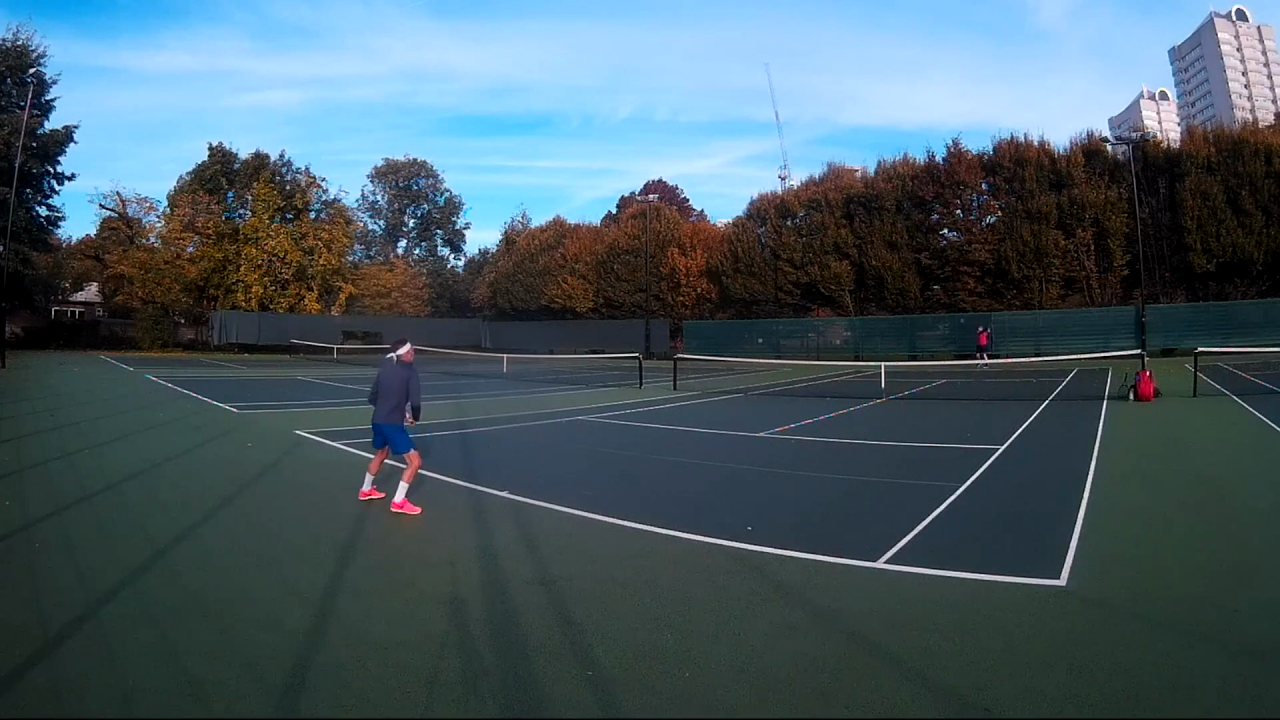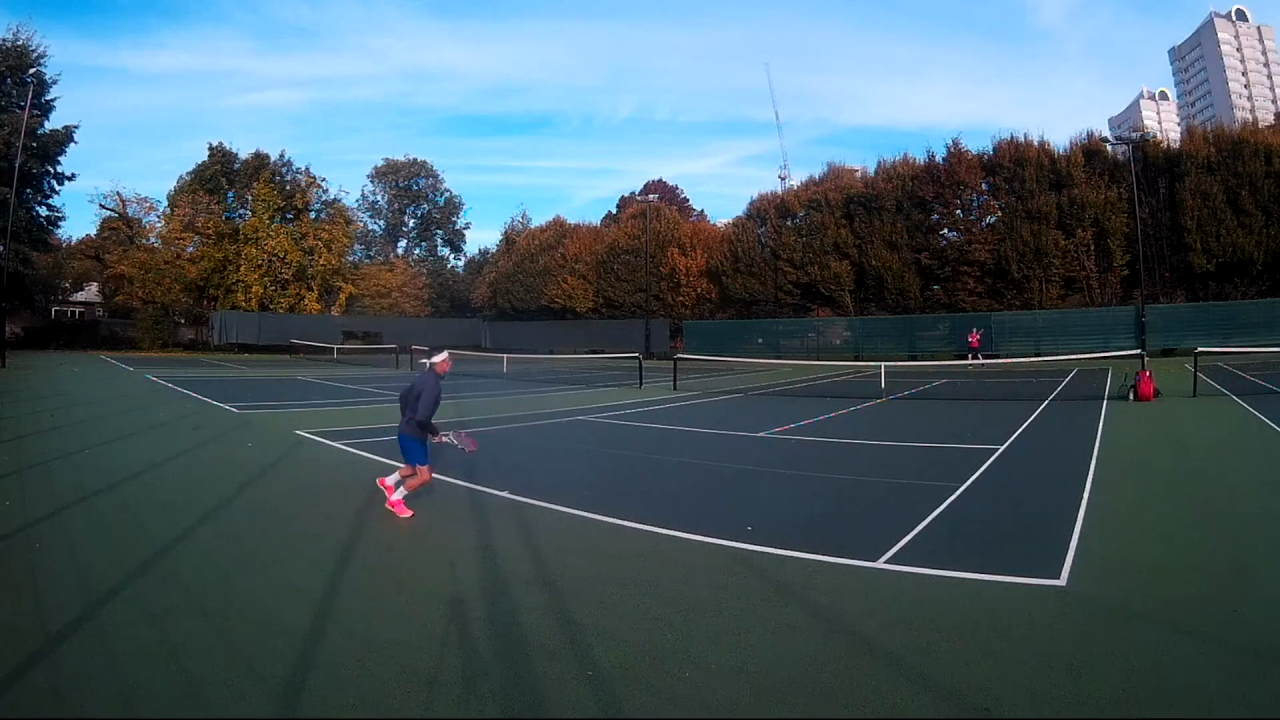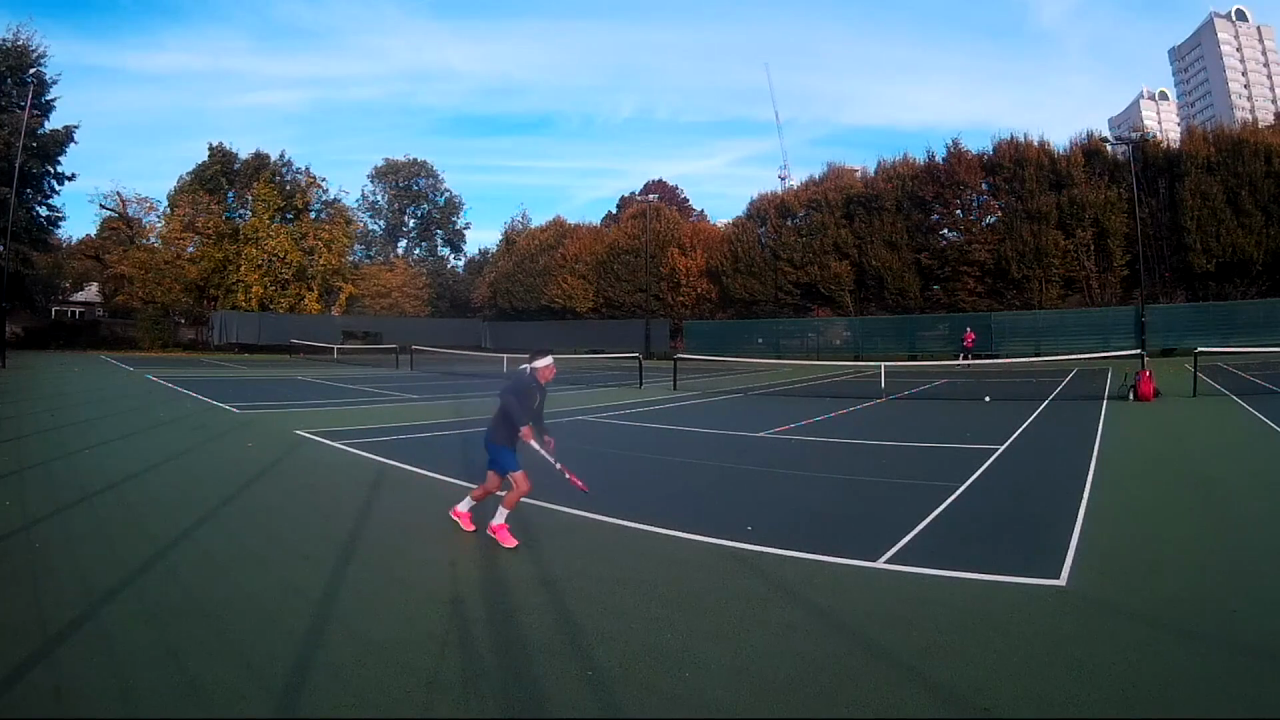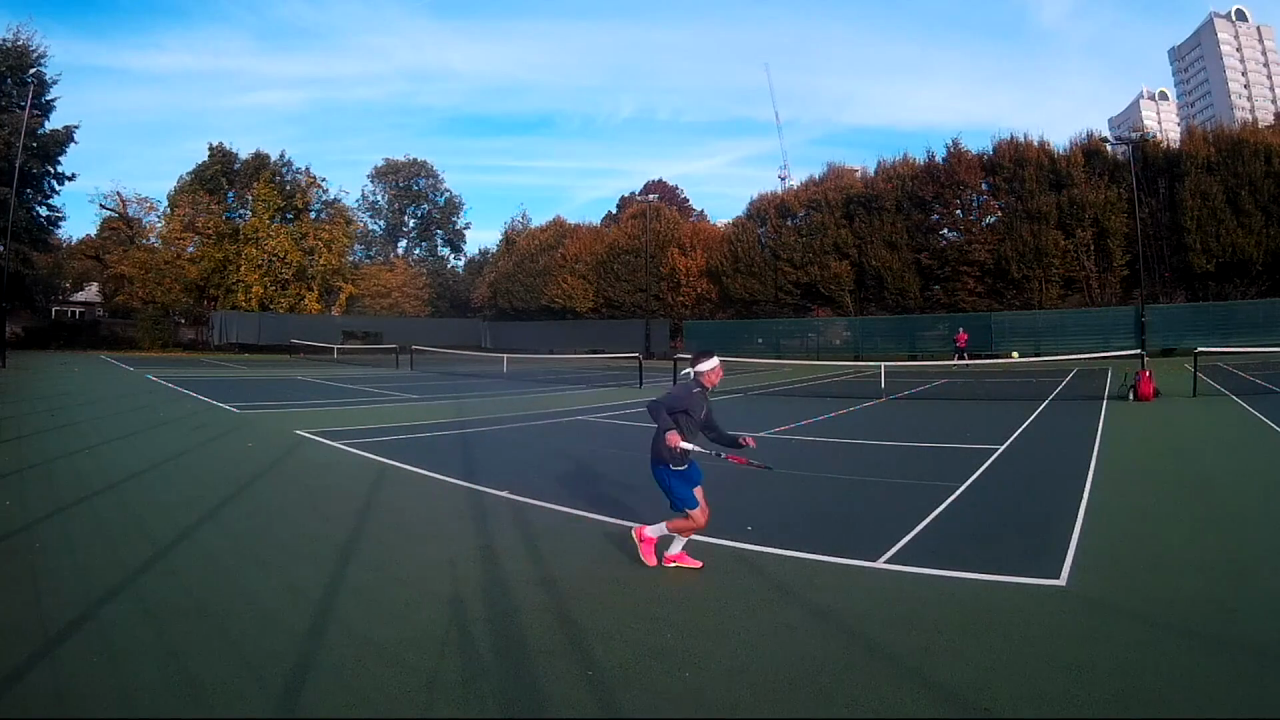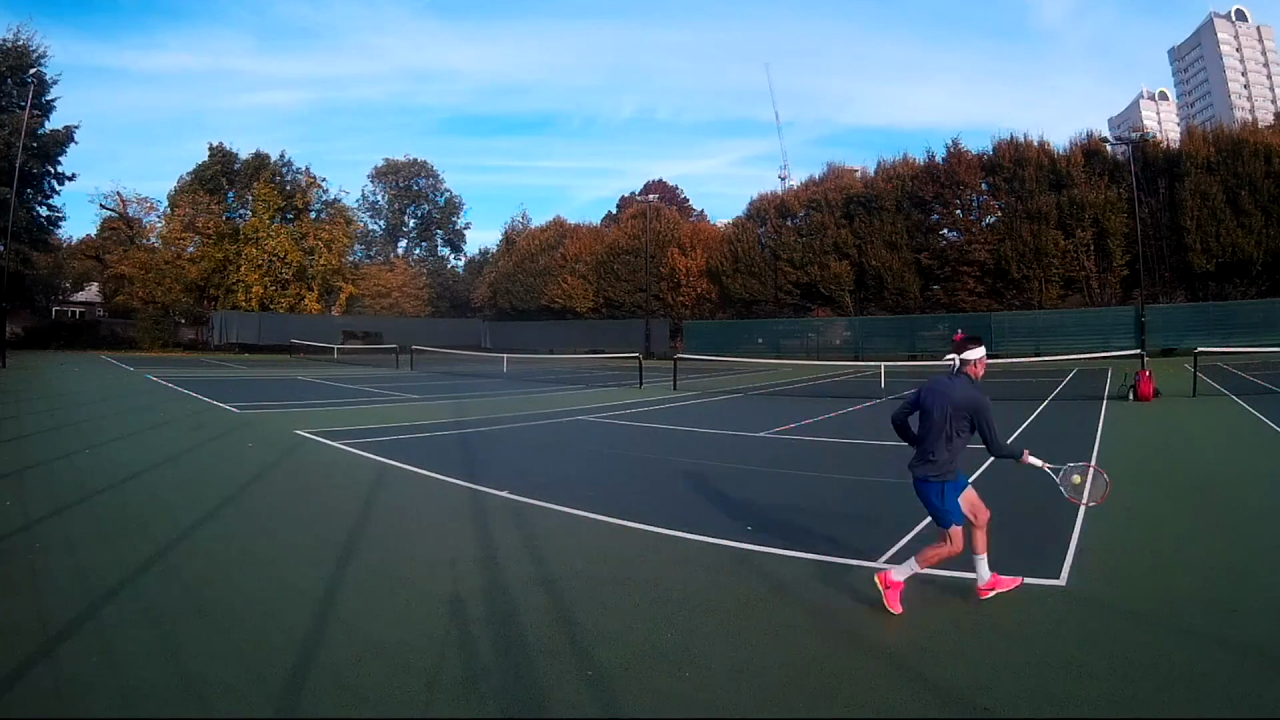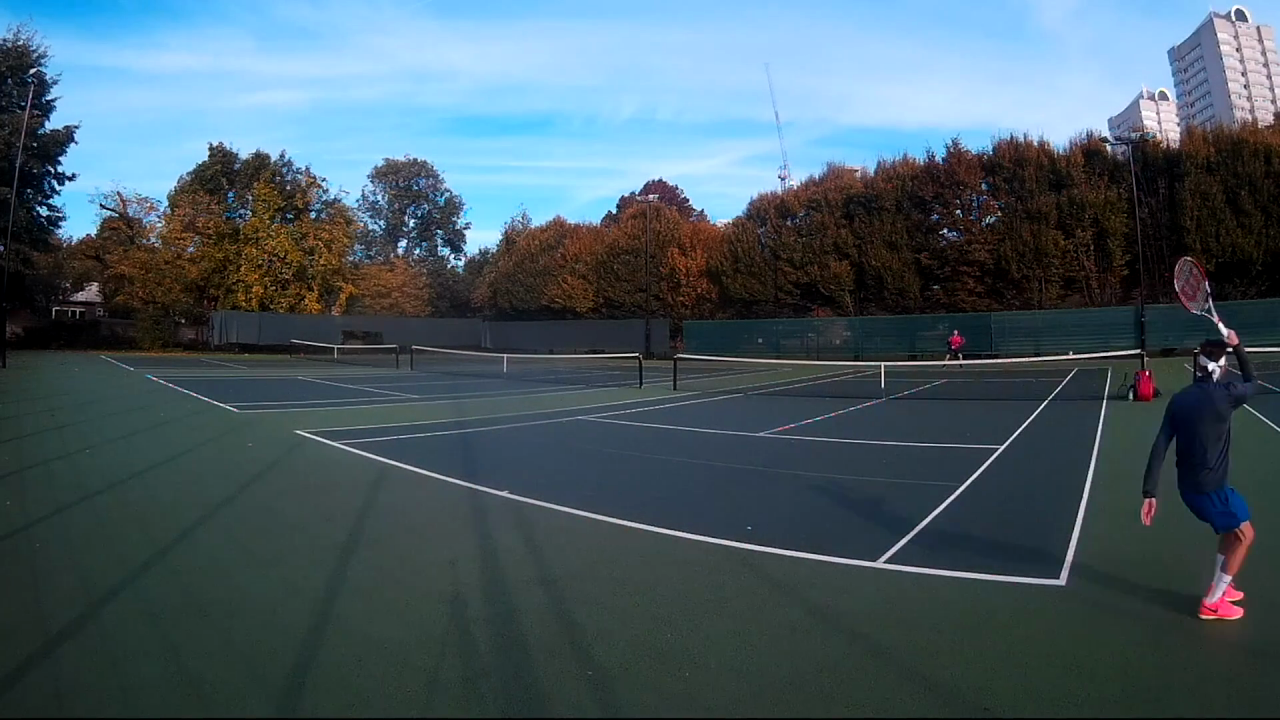
dt=0.4s
person 1, frame 1
left shoulder: (384, 371)
right shoulder: (410, 373)
left elbow: (372, 398)
right elbow: (415, 402)
right wrist: (415, 417)
left hip: (377, 422)
right hip: (392, 424)
left knee: (380, 455)
right knee: (415, 462)
left ankle: (366, 490)
right ankle: (399, 501)
person 1, frame 2
left shoulder: (426, 377)
right shoulder: (430, 384)
left elbow: (404, 394)
right elbow: (422, 417)
right wrist: (434, 432)
left hip: (416, 432)
right hip: (411, 435)
left knee: (414, 468)
right knee: (425, 476)
left ankle: (387, 482)
right ankle: (396, 500)
person 1, frame 3
left shoulder: (541, 390)
right shoulder: (524, 382)
left elbow: (536, 416)
right elbow: (505, 395)
left wrist: (544, 435)
right wrist: (522, 424)
left hip: (509, 442)
right hip: (498, 441)
left knee: (491, 486)
right knee: (523, 486)
left ankle: (460, 511)
right ankle: (497, 525)
person 1, frame 4
left shoulder: (702, 397)
right shoulder: (686, 392)
left elbow: (714, 433)
right elbow: (654, 406)
left wrist: (738, 441)
right wrist: (668, 430)
left hip: (682, 463)
right hip: (667, 465)
left knee: (702, 514)
right knee: (698, 521)
left ankle: (673, 554)
right ankle: (647, 533)
person 1, frame 5
left shoulder: (934, 385)
right shoulder: (975, 398)
left elbow: (897, 418)
right elbow: (995, 447)
left wrist: (916, 441)
right wrist: (1020, 454)
left hip: (945, 473)
right hip: (936, 478)
left knee: (982, 517)
right knee: (954, 545)
left ankle: (986, 581)
right ankle: (893, 579)
person 1, frame 6
left shoulder: (1178, 401)
right shoulder: (1227, 394)
left elbow: (1159, 449)
right elbow: (1253, 385)
left wrist: (1149, 493)
right wrist: (1238, 348)
left hip: (1189, 486)
right hip: (1211, 488)
left knee: (1230, 528)
right knee: (1243, 537)
left ankle: (1220, 585)
right ankle: (1212, 603)
